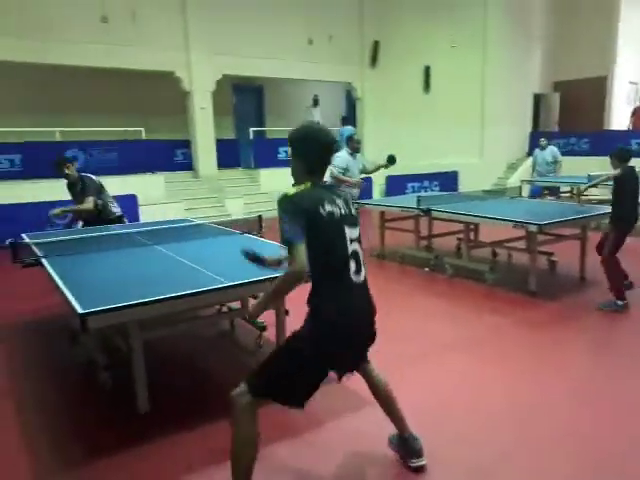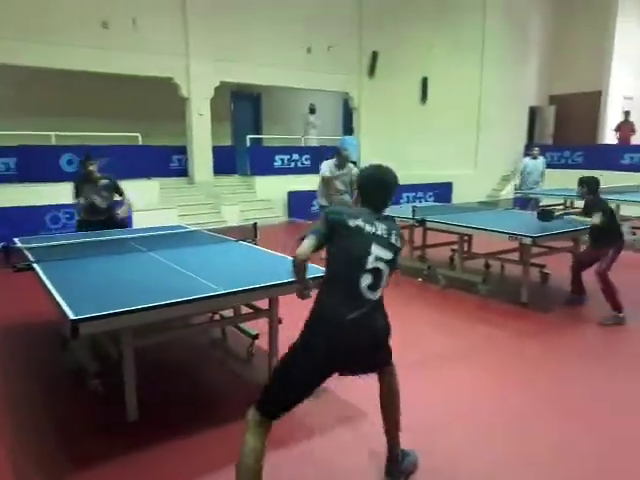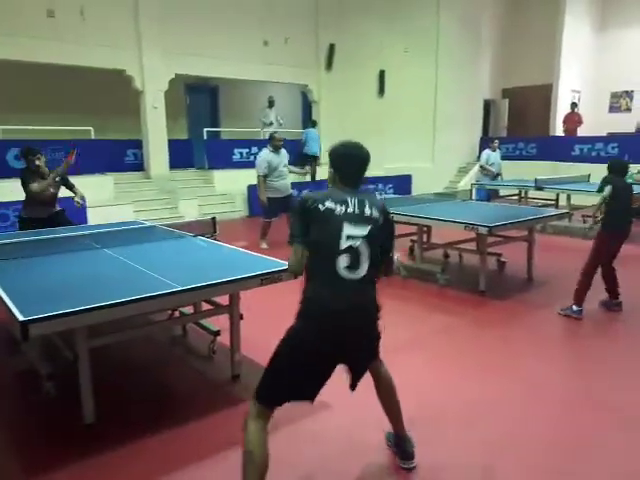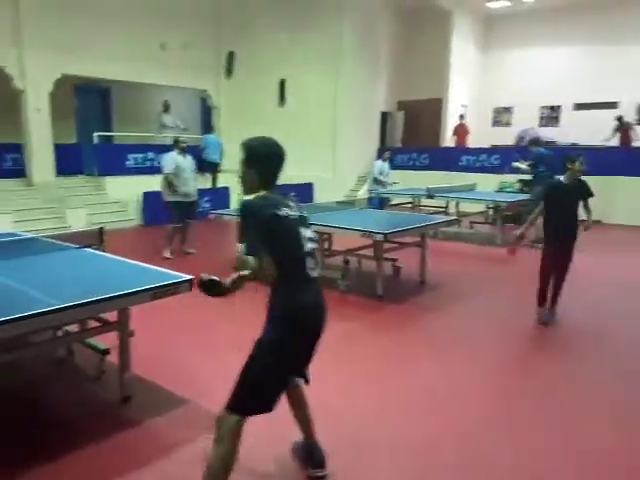
dt=0.7s
person 1, frame 1
left shoulder: (294, 202)
right shoulder: (343, 198)
left elbow: (301, 268)
left wrist: (263, 302)
right wrist: (284, 259)
left hip: (329, 319)
right hip: (362, 313)
left knee: (244, 402)
right knee: (363, 366)
right ankle: (409, 443)
person 1, frame 2
left shoulder: (337, 215)
right shoulder: (394, 231)
left elbow: (301, 255)
left wrist: (302, 285)
left hip: (326, 330)
right hip: (370, 331)
left knee: (258, 422)
right knee: (386, 367)
person 1, frame 3
left shoulder: (309, 202)
right shoulder: (379, 208)
left elbow: (297, 266)
left hip: (318, 316)
right hip: (363, 313)
left knee: (257, 413)
right knee: (374, 363)
right ankle: (402, 443)
person 1, frame 4
left shoulder: (254, 207)
right shoulder: (293, 207)
left elbow: (269, 275)
left wrist: (248, 263)
right wrist: (244, 276)
left hip: (289, 315)
right hip: (313, 310)
left knee: (230, 420)
right knee: (289, 375)
right ankle: (312, 452)
person 2, frame 1
left shoulder: (625, 172)
right shoulder: (630, 173)
left elbow: (614, 174)
left wrist: (588, 186)
left hip: (621, 221)
right hip: (625, 220)
left knee: (607, 258)
right knee: (602, 249)
left ankle: (620, 300)
right ankle: (624, 280)
person 2, frame 2
left shoulder: (598, 204)
right shoulder: (590, 203)
left elbow: (598, 222)
right elbow: (584, 215)
left hip: (612, 244)
right hip: (597, 244)
left knee: (601, 272)
right knee: (577, 265)
left ankle: (619, 314)
right ankle: (578, 295)
person 2, frame 3
left shoulder: (609, 179)
right shoulder: (628, 187)
left elbow: (606, 194)
left wrist: (595, 212)
right wrist: (603, 216)
left hip: (610, 228)
right hip: (624, 229)
left knee: (590, 267)
right knee: (606, 263)
left ankle: (577, 307)
right ankle: (614, 300)
person 2, frame 4
left shoulder: (581, 186)
right shoulder: (553, 186)
left elbow: (586, 206)
right elbow: (539, 210)
left wrist: (589, 218)
right wrist: (524, 229)
left hip: (569, 237)
right hip: (552, 235)
left knee: (561, 272)
right knee: (546, 270)
left ankle: (551, 307)
right ankle: (542, 308)
